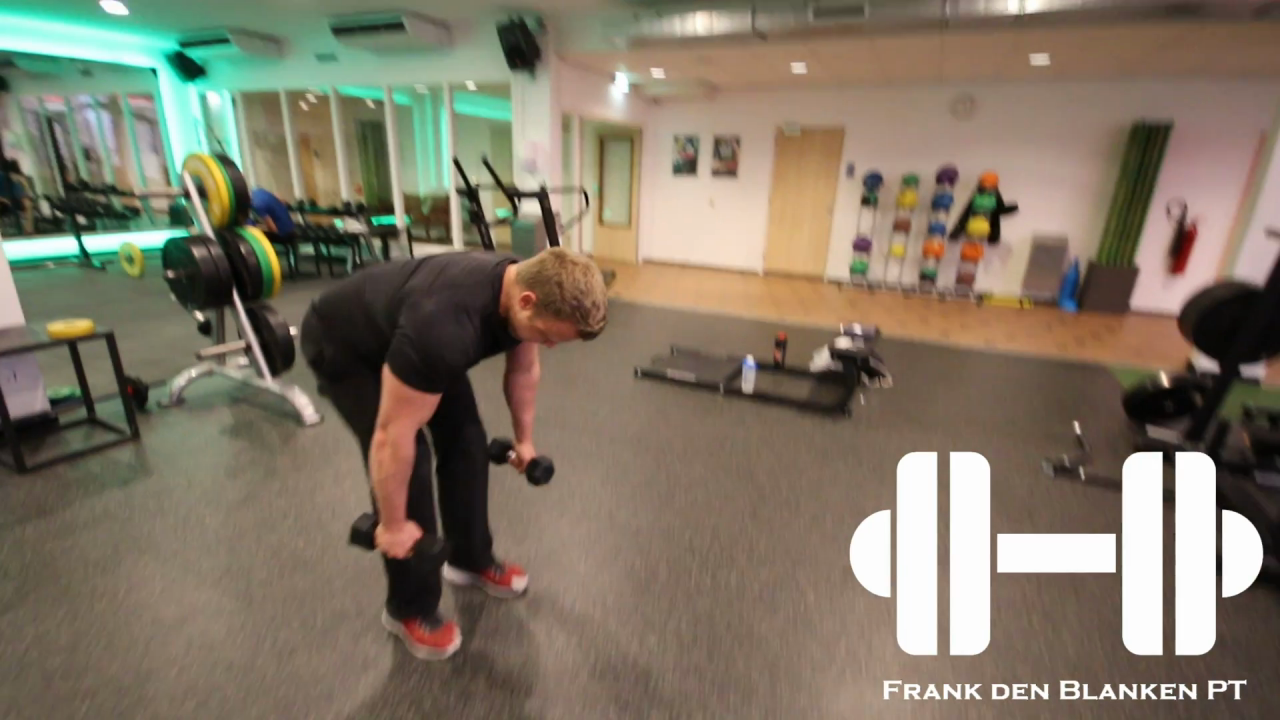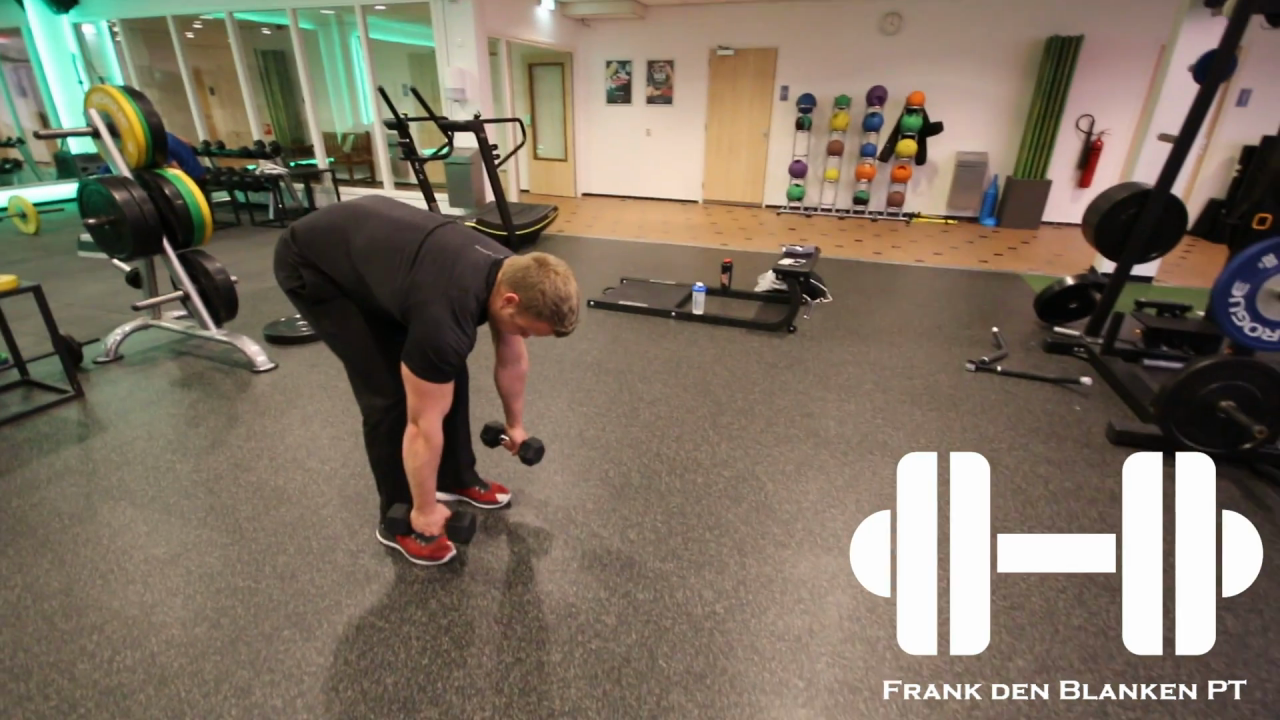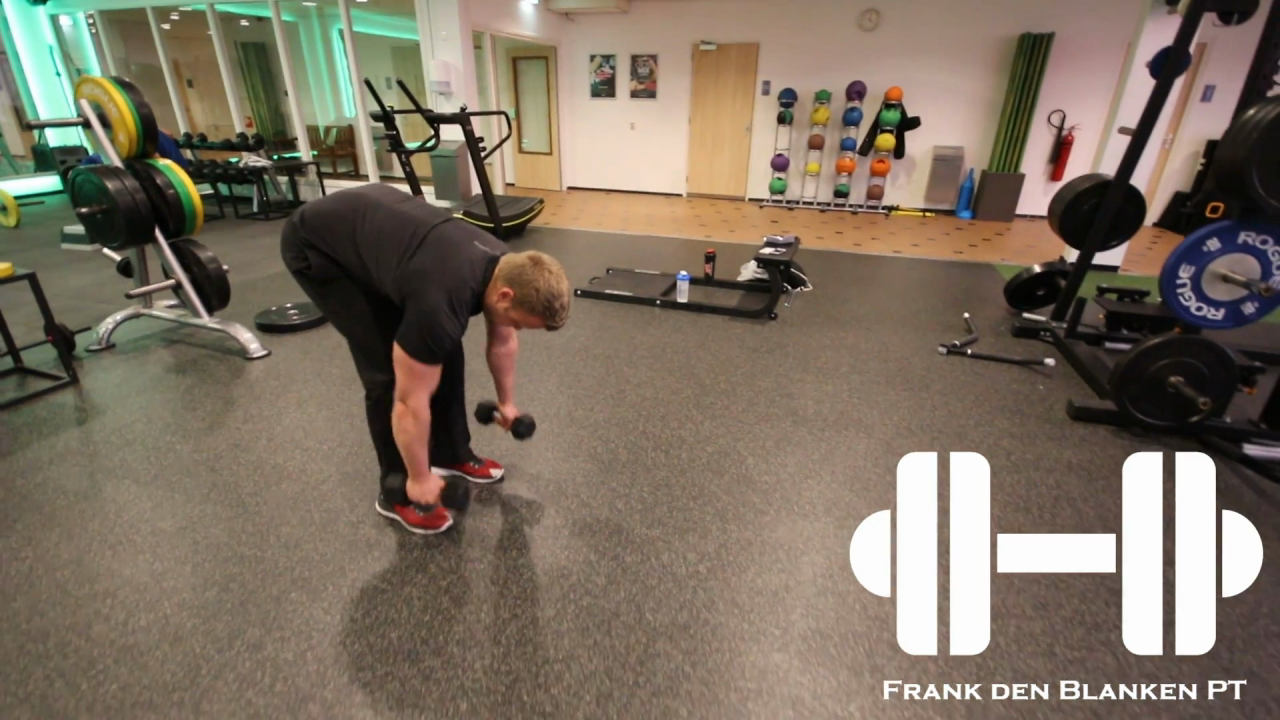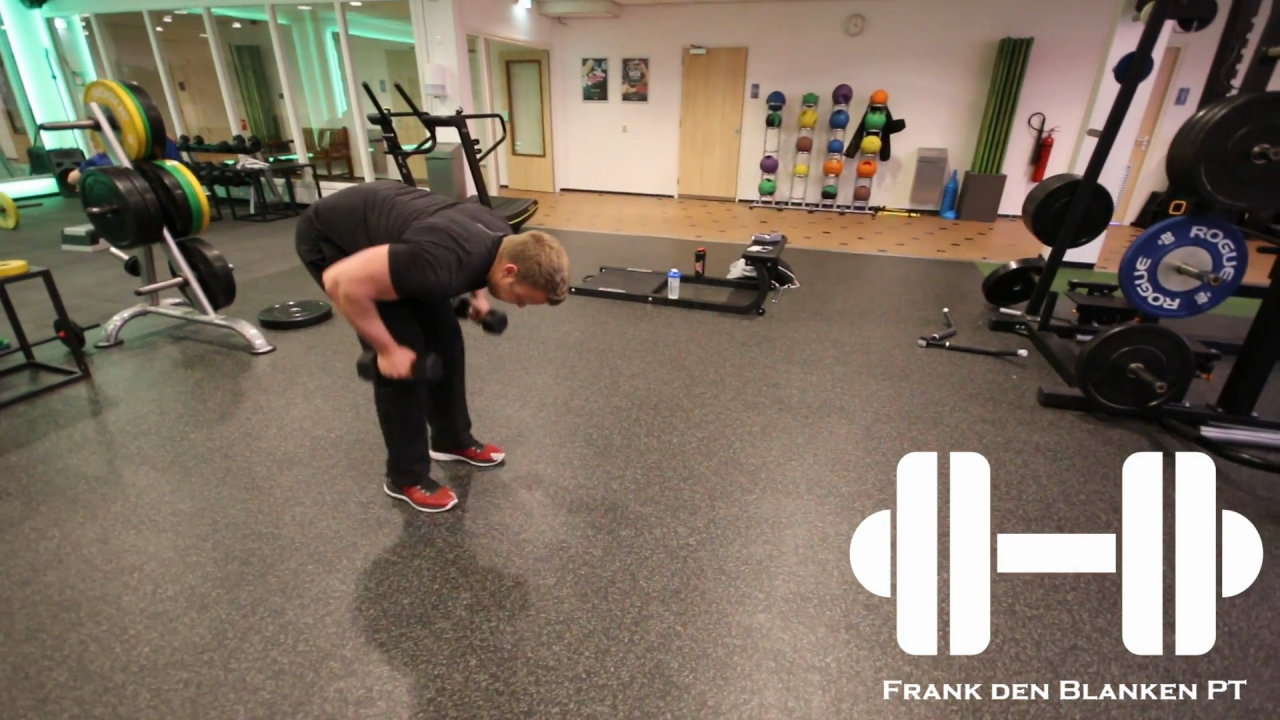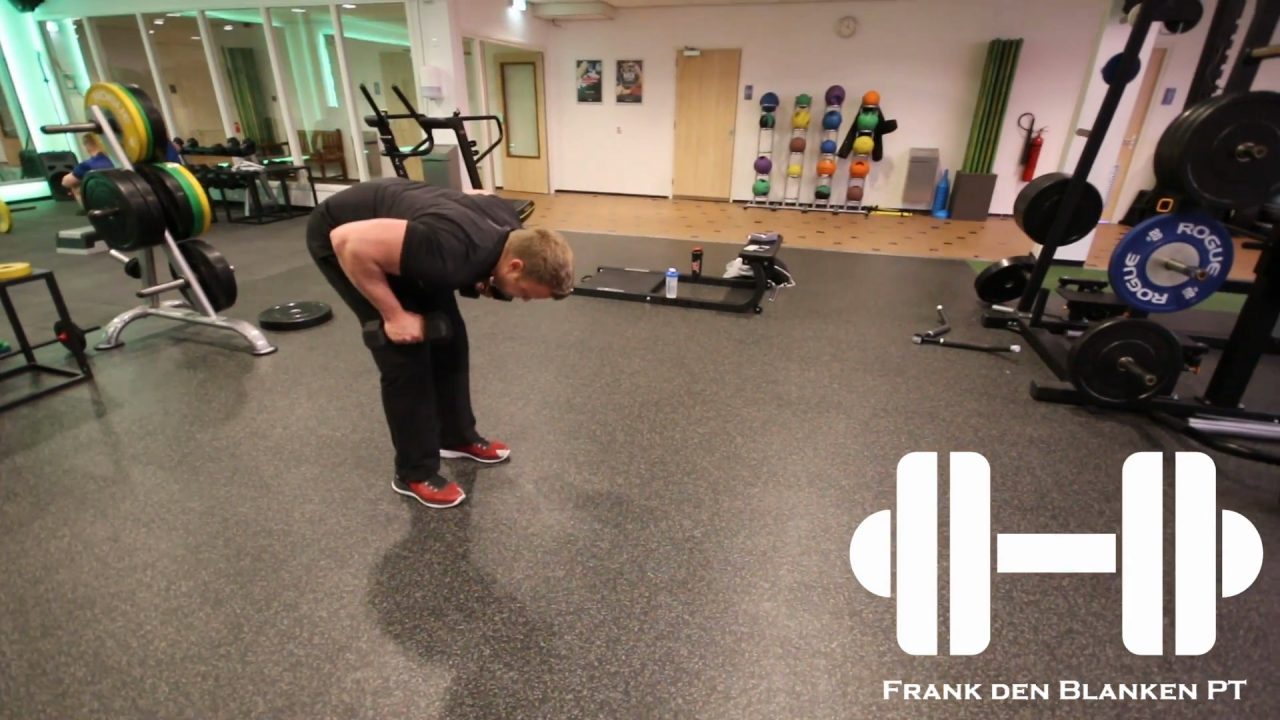
dt=0.5s
person 1, frame 1
left shoulder: (527, 290)
right shoulder: (443, 324)
left elbow: (523, 369)
right elbow: (394, 435)
left wrist: (523, 439)
right wrist: (393, 524)
left hip: (400, 341)
right hip: (342, 344)
left knee: (467, 443)
right knee: (408, 465)
left ankle: (472, 559)
right ankle: (411, 609)
person 1, frame 2
left shoulder: (511, 273)
right shoulder: (444, 314)
left elbow: (511, 361)
right elbow: (424, 424)
left wrist: (515, 424)
right wrist: (425, 509)
left hip: (367, 237)
right hip: (312, 264)
left knee: (448, 373)
right knee: (388, 391)
left ankle: (456, 478)
person 1, frame 3
left shoulder: (504, 268)
right shoulder: (441, 302)
left elbow: (502, 342)
right elbow: (411, 403)
left wrist: (506, 401)
right wrist: (420, 479)
right hip: (316, 245)
left knee: (444, 353)
right knee: (389, 369)
left ankle: (452, 454)
right ankle: (399, 495)
person 1, frame 4
left shoulder: (503, 240)
right shoulder: (440, 266)
right elbow: (340, 283)
left wrist: (477, 296)
right wrist: (388, 350)
left hip: (379, 216)
right hip: (327, 236)
left knee: (444, 338)
right knee: (407, 357)
left ankle: (453, 440)
right ankle: (407, 477)
person 1, frame 5
left shoulder: (509, 227)
right shoulder: (449, 255)
left elbow: (477, 194)
right elbow: (349, 241)
left wrist: (480, 277)
right wrist: (394, 315)
left hip: (389, 215)
right hip: (339, 235)
left knee: (449, 336)
right knee: (407, 354)
left ankle: (458, 437)
right ankle: (415, 473)
